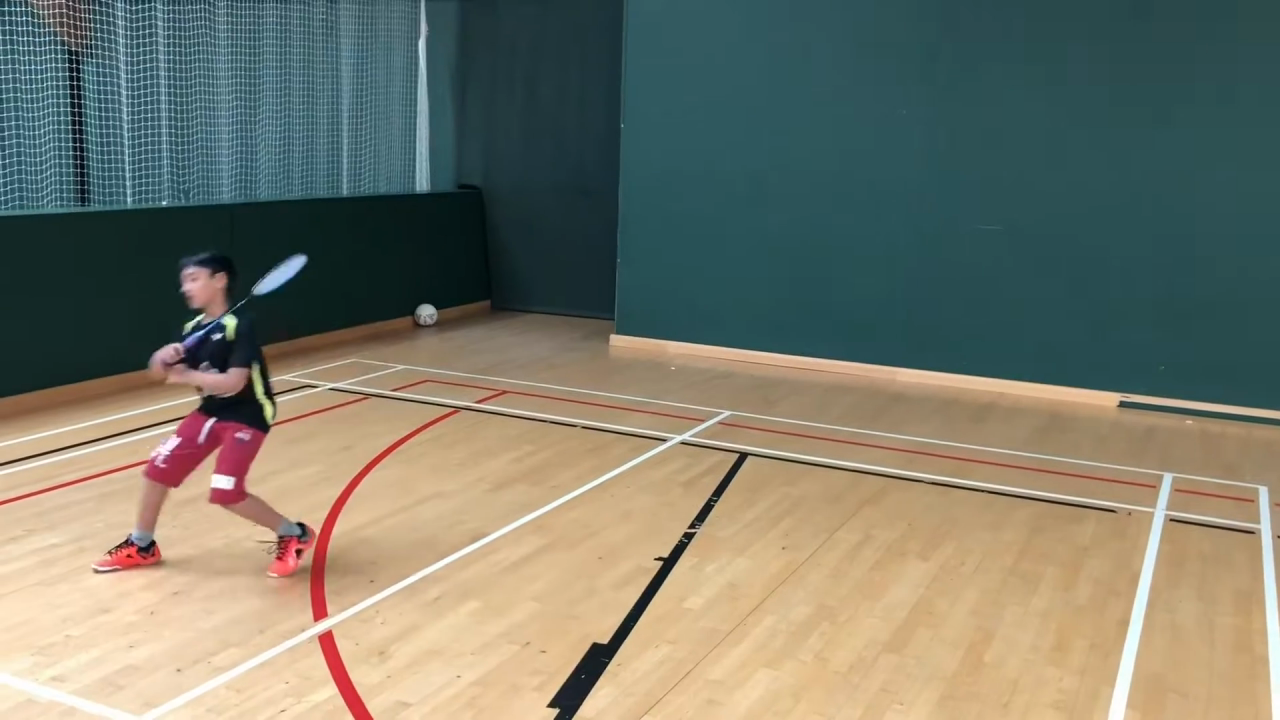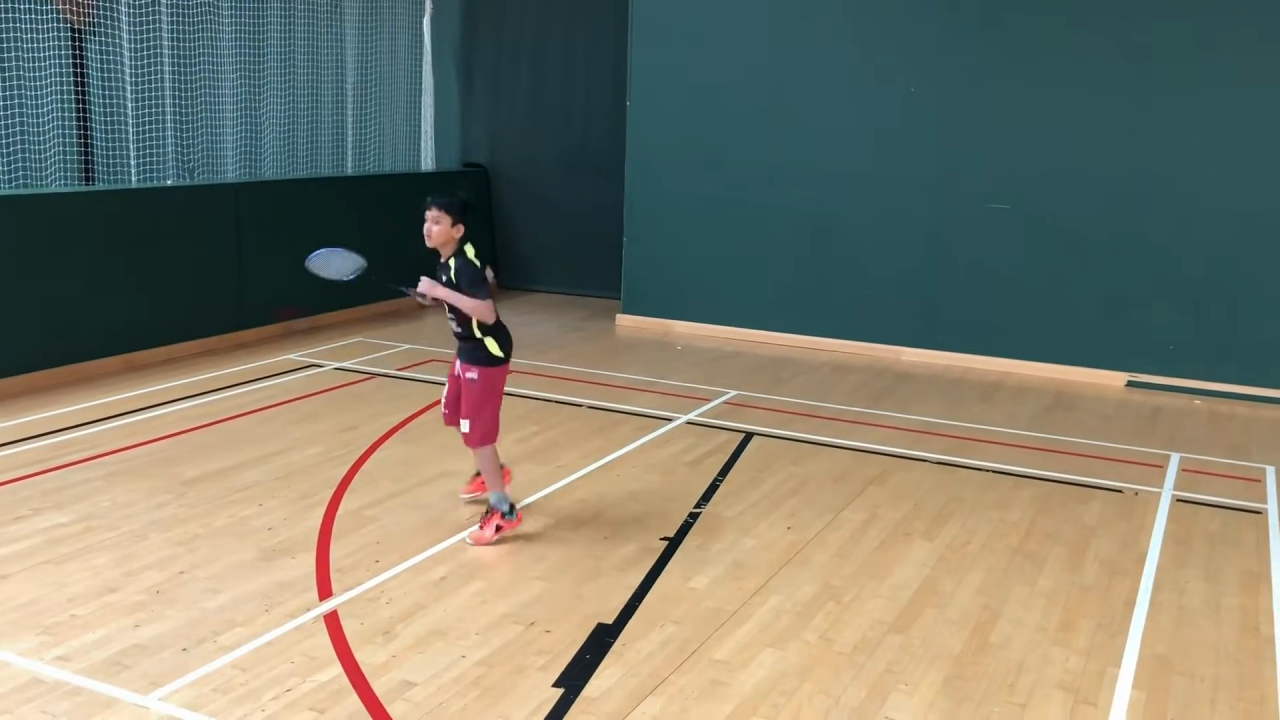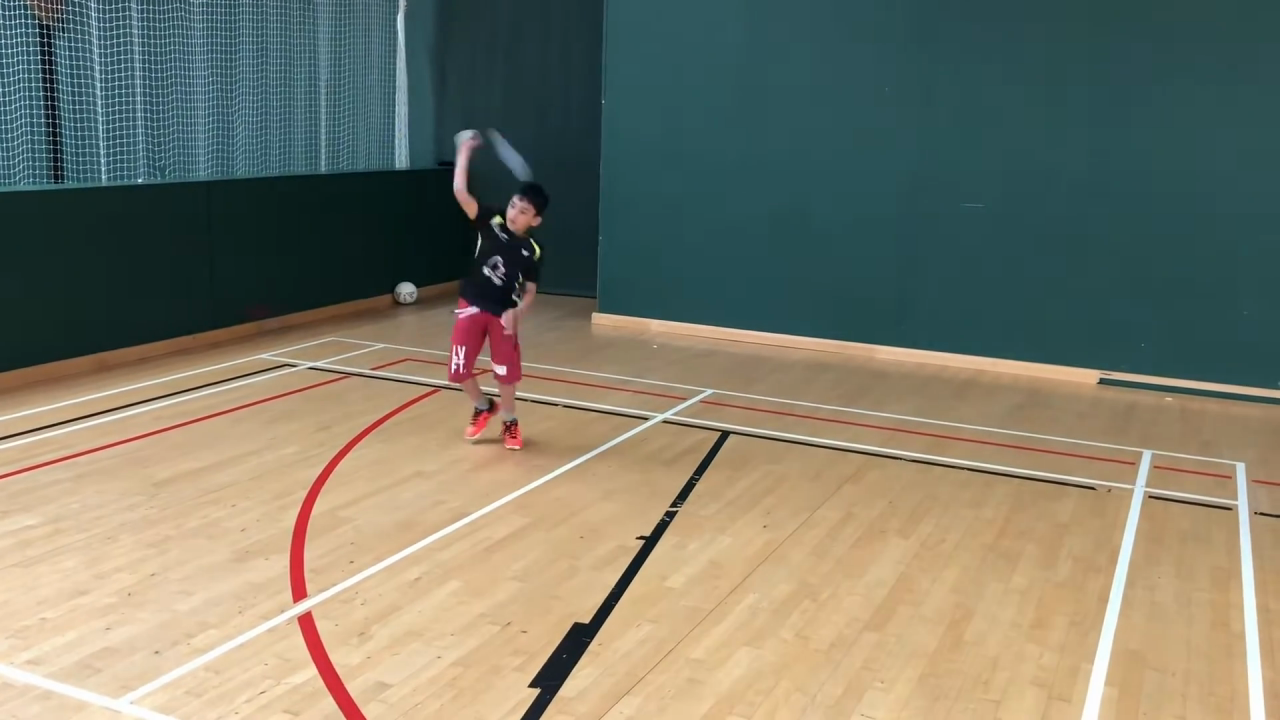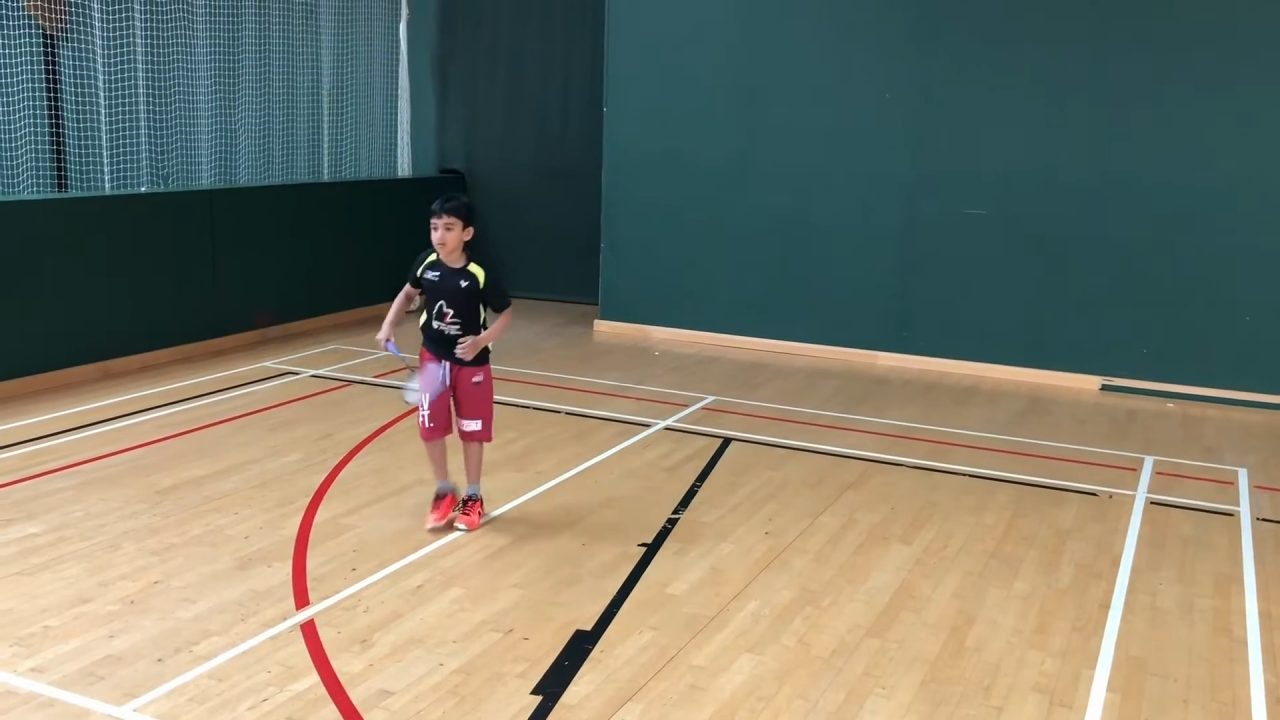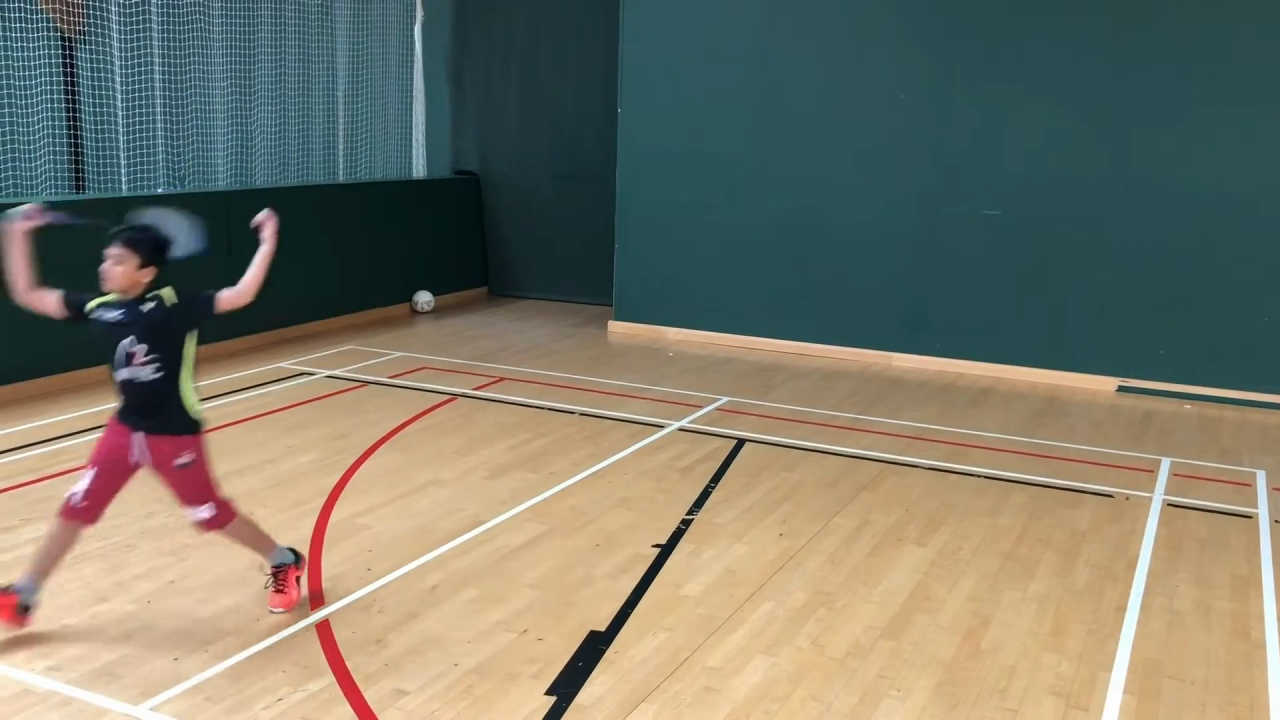
dt=1s
person 1, frame 1
left shoulder: (239, 326)
right shoulder: (196, 327)
left elbow: (234, 383)
right elbow: (158, 371)
left wrist: (186, 376)
right wrist: (165, 356)
left hip: (247, 417)
right hip: (211, 412)
left knee: (226, 491)
right knee: (160, 469)
left ankle: (294, 535)
right ankle: (140, 545)
person 1, frame 2
left shoulder: (462, 268)
right shoulder: (457, 260)
left elbow: (488, 313)
right elbow: (485, 276)
left wrist: (442, 292)
right wrist: (443, 291)
left hip: (485, 355)
right hip: (471, 352)
left knee: (476, 432)
right knee: (452, 411)
left ankle: (504, 511)
right ankle: (488, 472)
person 1, frame 3
left shoulder: (531, 250)
right shoulder: (491, 223)
left elbow: (530, 290)
right elbow: (461, 191)
left wrist: (516, 312)
right wrist: (465, 151)
left hip: (505, 313)
right hip: (472, 306)
left knee: (507, 374)
right knee: (459, 373)
left ankle: (509, 421)
right ankle: (482, 406)
person 1, frame 4
left shoulder: (480, 274)
right shoulder: (425, 263)
left elbow: (505, 314)
right elbow: (408, 292)
left wrist: (481, 340)
right wrist: (388, 325)
left hip: (471, 361)
right hip: (433, 356)
left knee: (472, 430)
right knee: (431, 427)
left ankle: (472, 499)
right ankle: (445, 492)
person 1, frame 5
left shoulder: (172, 304)
right shoulder: (98, 307)
left elbow: (241, 295)
left wrist: (268, 242)
left hip: (173, 430)
right hip: (128, 425)
left knee: (210, 513)
right knee: (77, 507)
left ankle: (285, 563)
